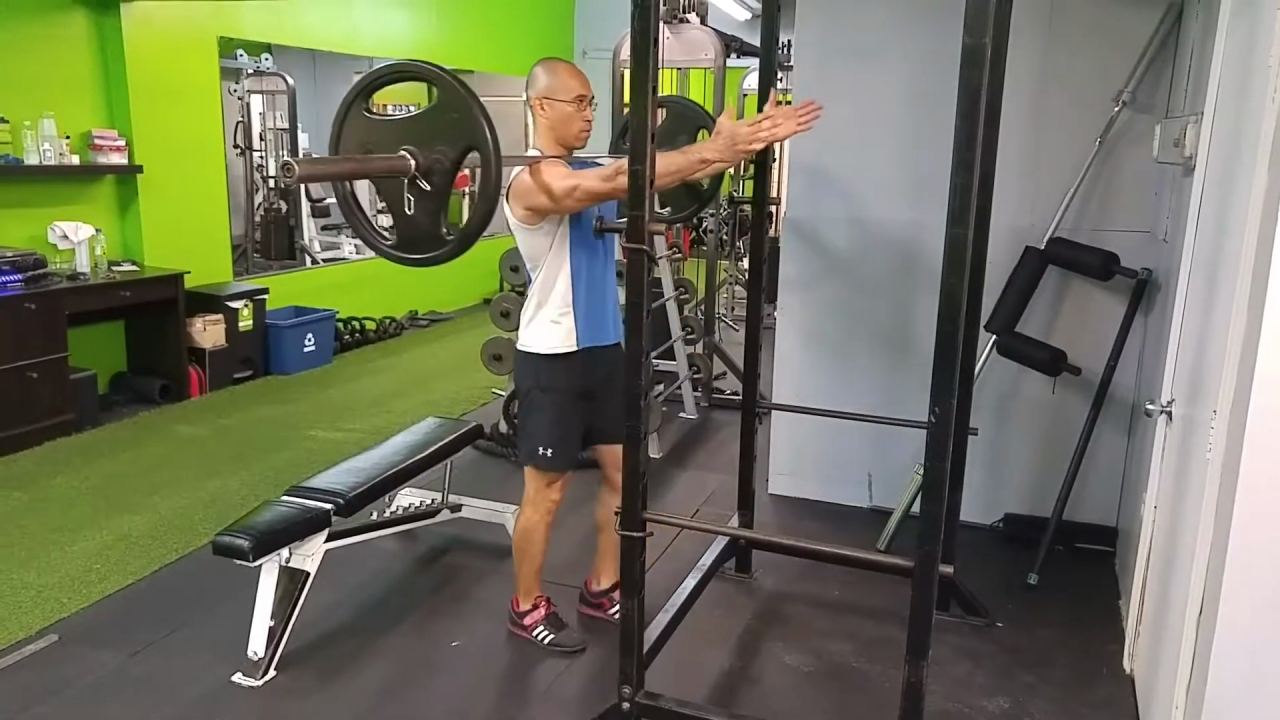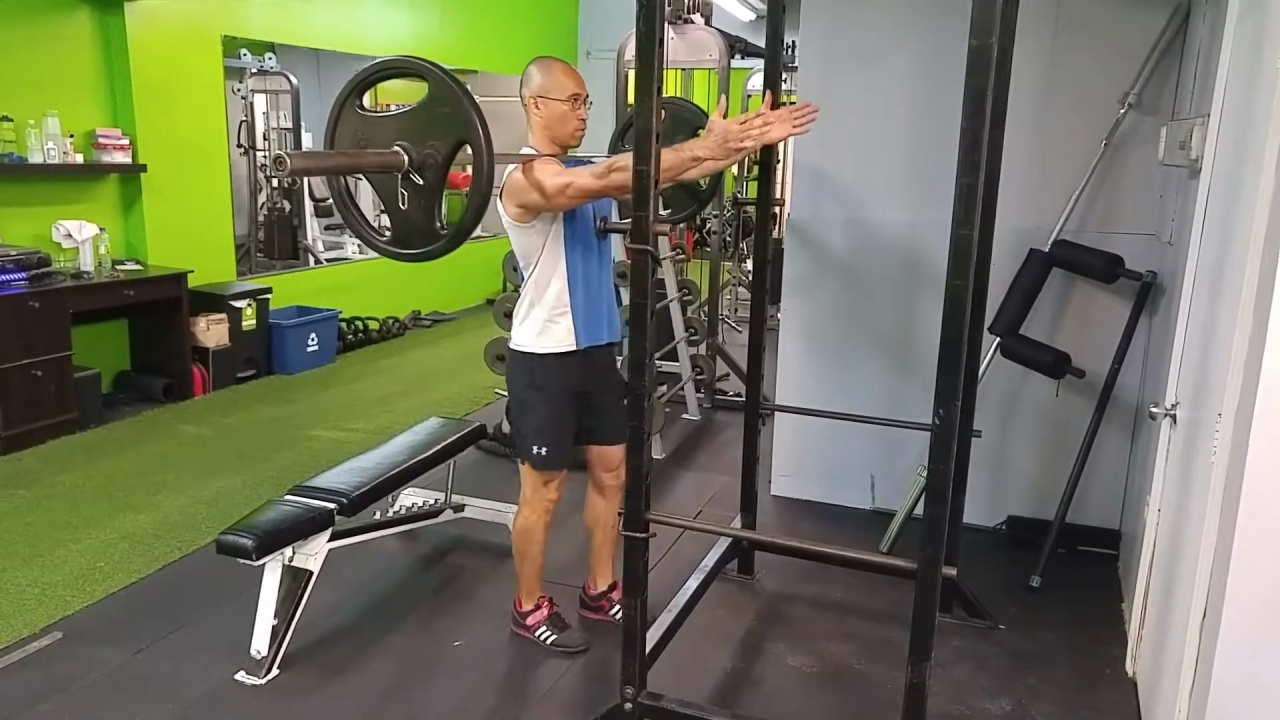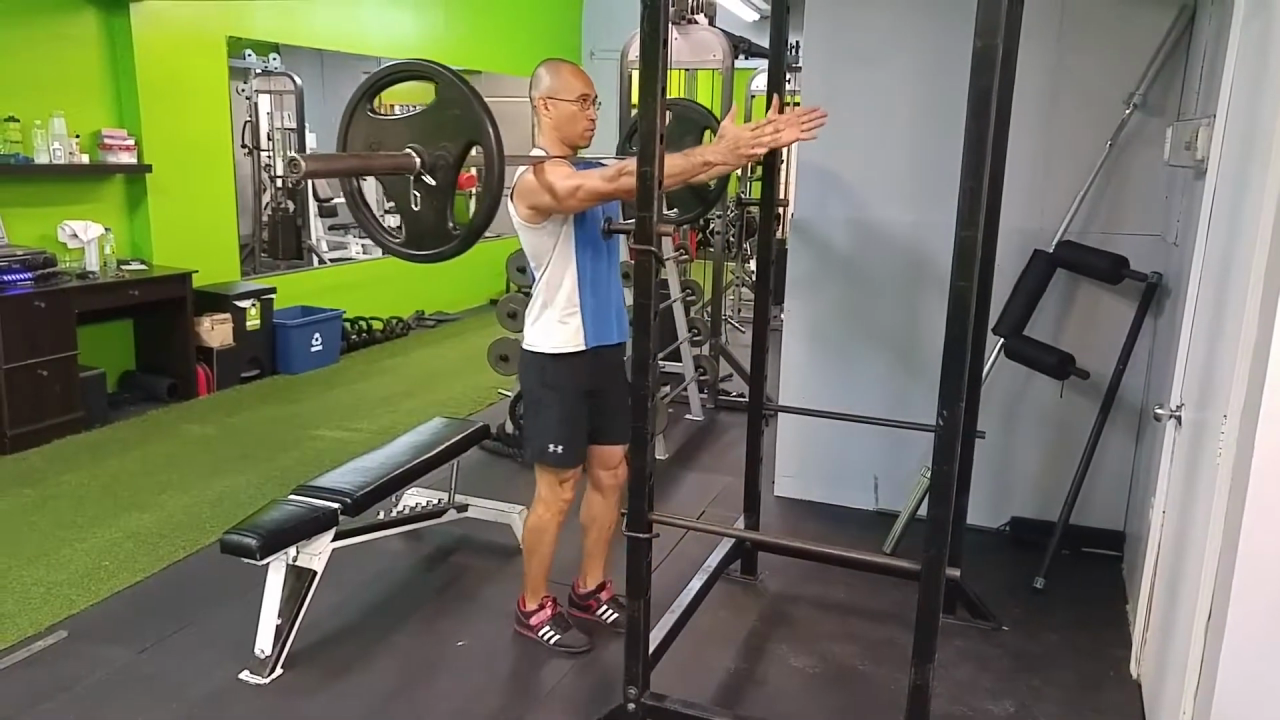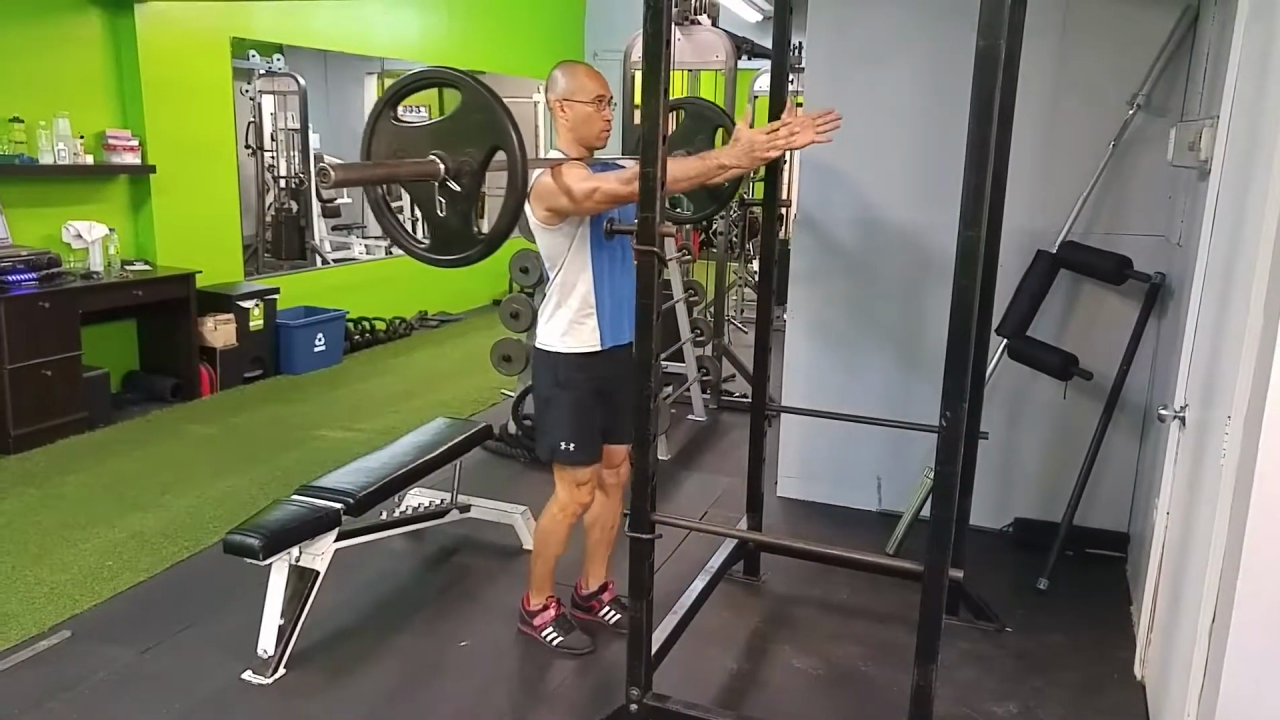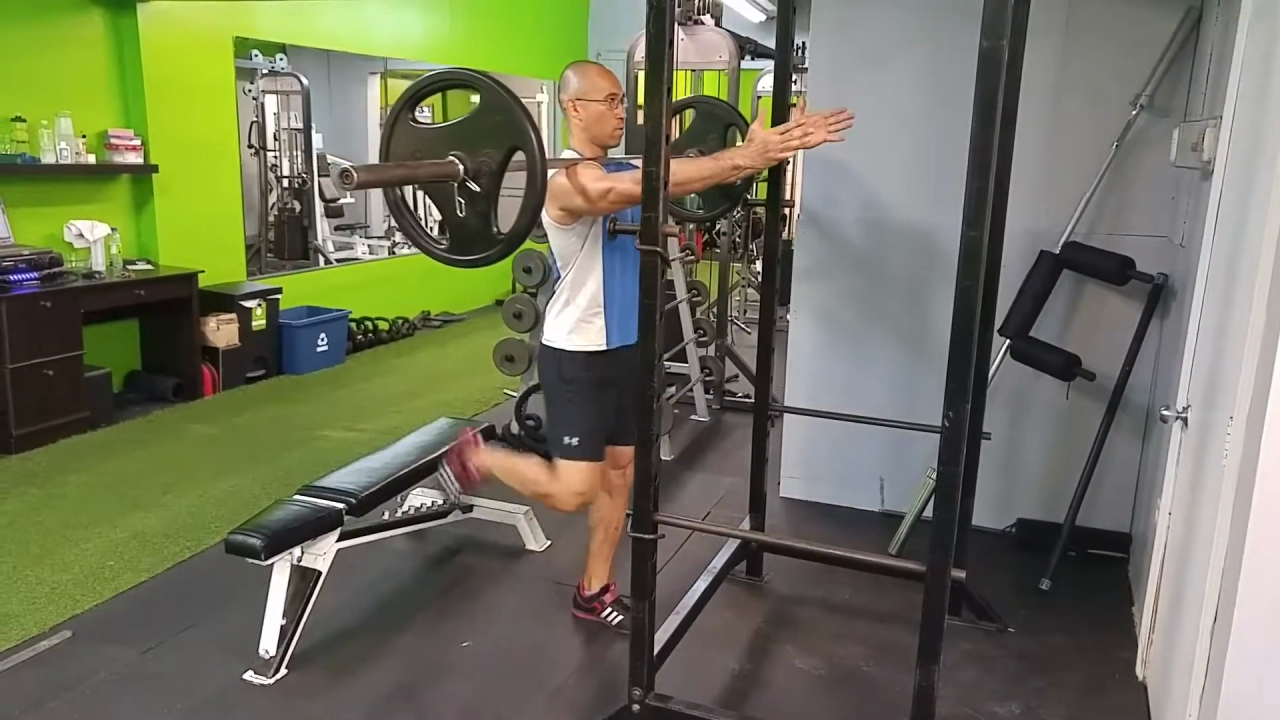
dt=0.3s
person 1, frame 1
left shoulder: (590, 173)
right shoulder: (533, 182)
right elbow: (616, 183)
left wrist: (750, 138)
right wrist: (712, 150)
left hip: (603, 348)
right hip: (552, 358)
left knee: (624, 472)
right knee: (546, 491)
left ankle: (601, 588)
right ankle: (527, 607)
person 1, frame 2
left shoulder: (584, 172)
right shoulder: (526, 180)
left elbow: (652, 175)
right elbow: (609, 178)
left wrist: (748, 141)
right wrist: (702, 147)
left hip: (595, 349)
right hip: (545, 357)
left knee: (612, 473)
right knee: (543, 491)
left ankle: (601, 590)
right ankle: (530, 607)
person 1, frame 3
left shoulder: (592, 174)
right shoulder: (537, 181)
right elbow: (618, 182)
left wrist: (755, 144)
right wrist: (712, 153)
left hip: (604, 348)
right hip: (556, 357)
left knee: (610, 474)
right knee: (557, 491)
left ankle: (590, 589)
right ankle: (534, 606)
person 1, frame 4
left shoulder: (607, 173)
right shoulder: (554, 182)
left elbow: (679, 176)
right elbow: (631, 185)
left wrist: (767, 146)
right wrist: (727, 157)
left hip: (616, 348)
right hip: (569, 356)
left knee: (615, 474)
right knee: (575, 491)
left ankle: (592, 591)
right ankle: (538, 605)
person 1, frame 5
left shoulder: (623, 171)
right shoulder: (569, 181)
left elbow: (671, 179)
right elbow: (649, 186)
left wrist: (779, 144)
right wrist: (743, 157)
left hip: (624, 347)
right hip: (578, 354)
left knee: (620, 475)
right knee: (571, 489)
left ankle: (594, 592)
right ankle: (476, 457)
